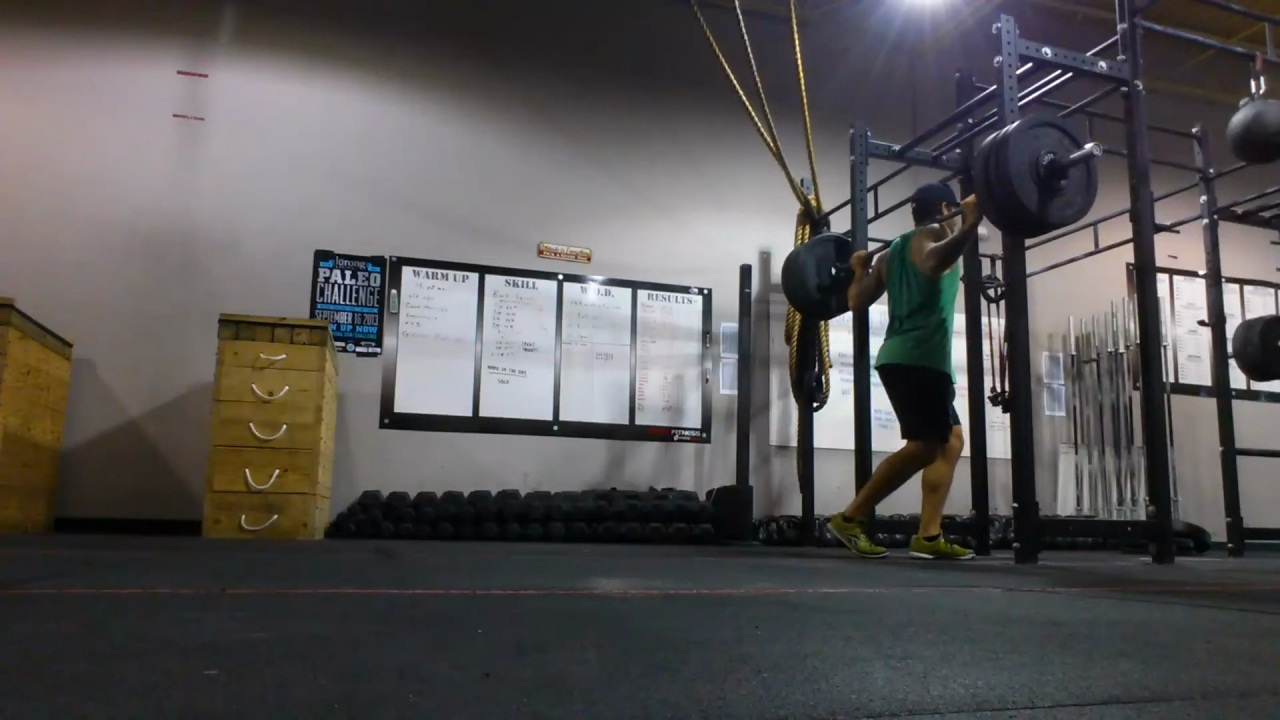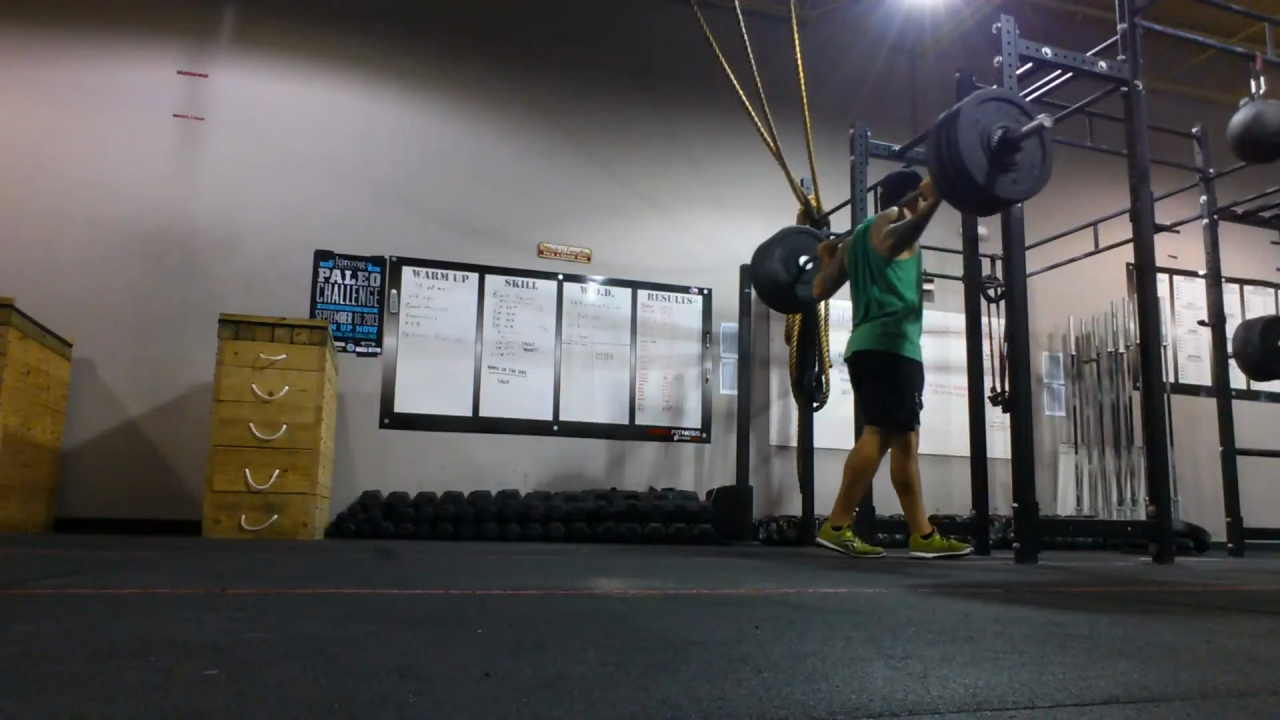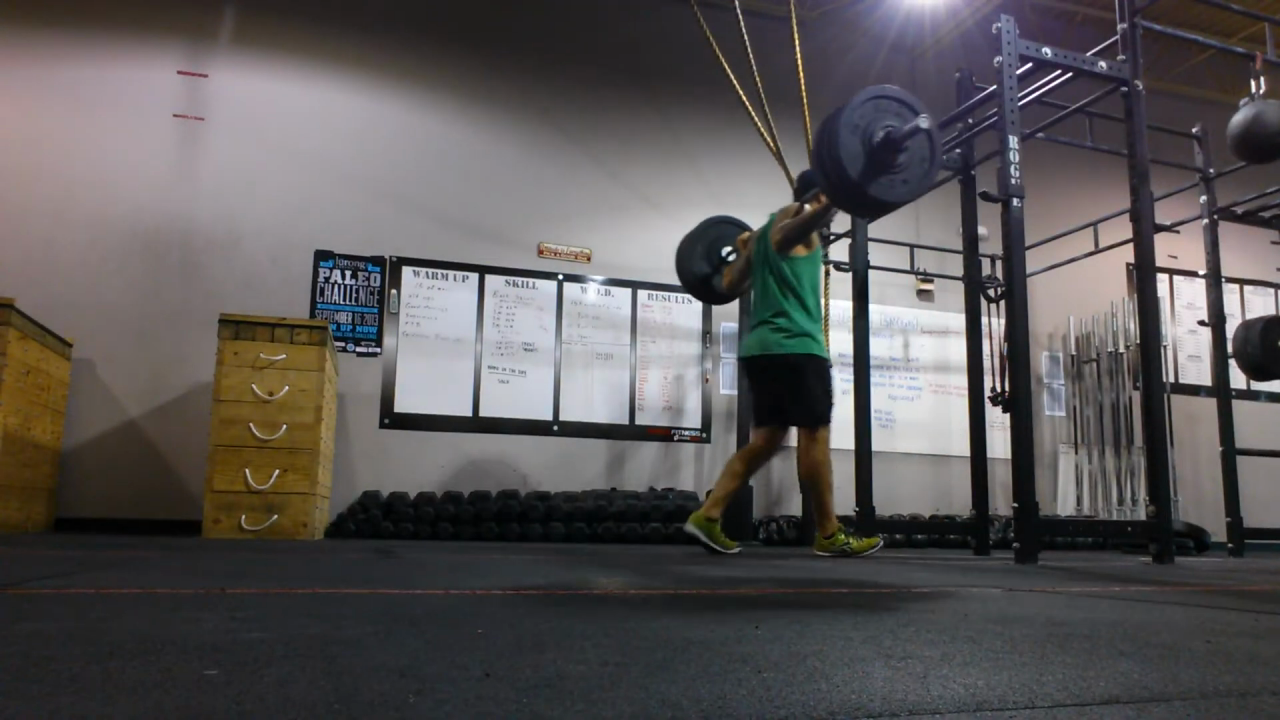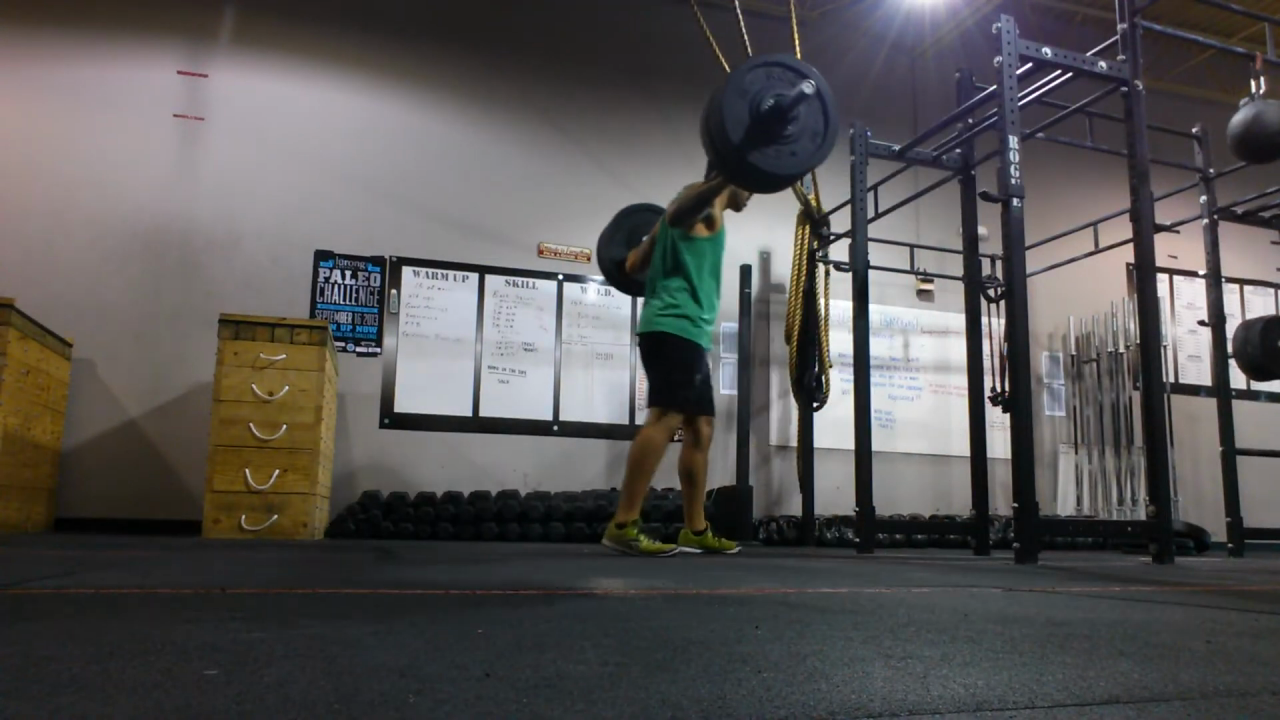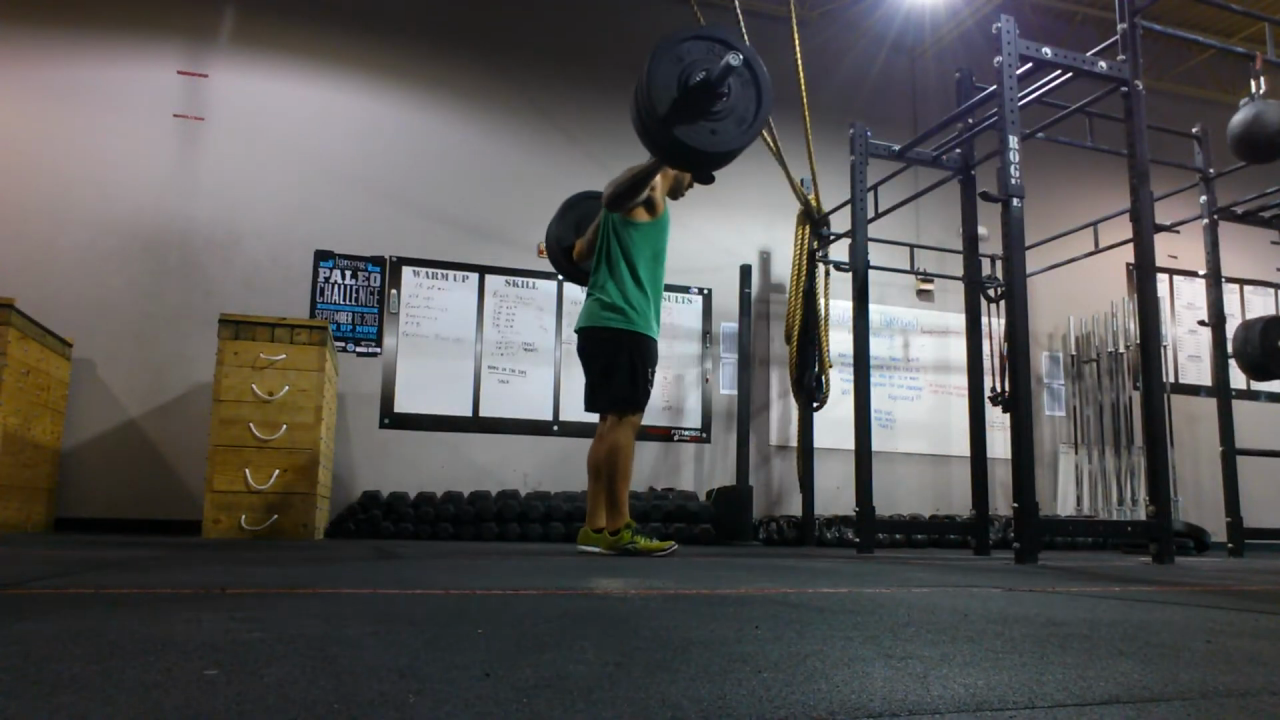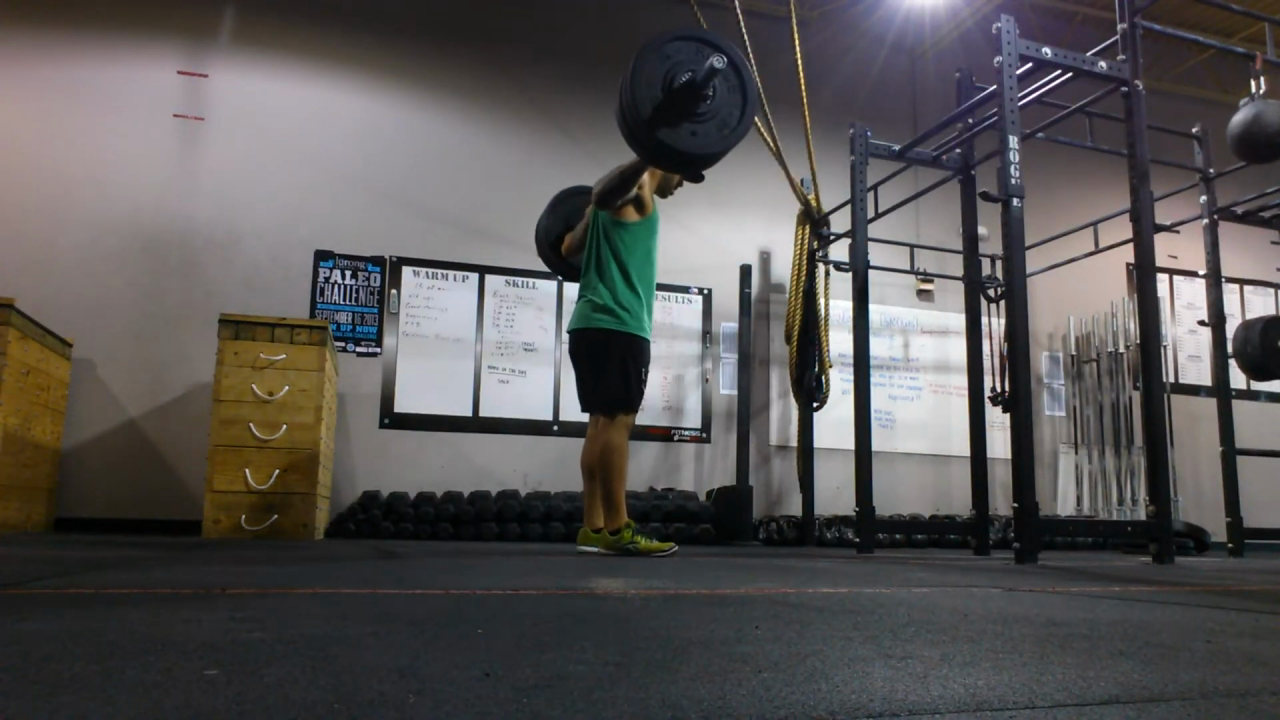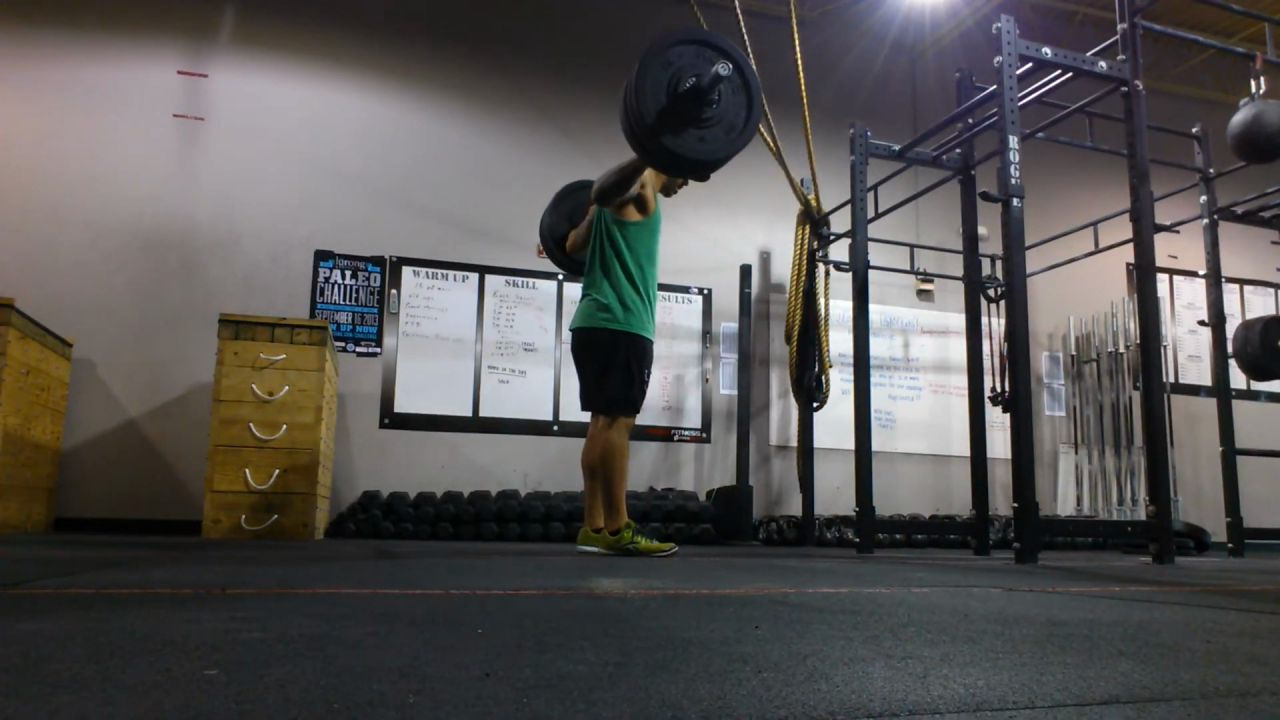
dt=0.7s
person 1, frame 1
left shoulder: (892, 252)
right shoulder: (936, 231)
left elbow: (857, 300)
right elbow: (932, 263)
left wrist: (860, 269)
right wrist: (971, 223)
left hip: (901, 357)
right hip: (920, 358)
left knee: (950, 442)
right knee: (924, 448)
left ankle: (929, 536)
right ankle: (851, 518)
person 1, frame 2
left shoulder: (854, 239)
right shoulder: (896, 218)
left elbow: (821, 289)
right elbow: (891, 243)
left wrist: (827, 258)
right wrist: (932, 203)
left hip: (866, 346)
right hip: (891, 343)
left knee: (904, 439)
right knee: (879, 435)
left ankle: (925, 535)
right ankle: (837, 527)
person 1, frame 3
left shoulder: (765, 229)
right shoulder: (798, 213)
left elbow: (731, 283)
right elbow: (786, 235)
left wrist: (743, 252)
right wrist: (829, 205)
left hip: (762, 346)
right hip: (794, 344)
left knee: (766, 439)
right knee: (814, 436)
left ankle: (708, 516)
right ankle: (829, 534)
person 1, frame 4
left shoulder: (695, 211)
right shoulder: (706, 202)
left elbow: (634, 264)
right elbow: (677, 212)
left wrist: (653, 237)
right wrist: (723, 180)
left hip: (672, 329)
right hip: (678, 328)
left knee: (700, 430)
right knee: (664, 420)
left ankle: (697, 530)
right ankle: (623, 525)
person 1, frame 5
left shoulder: (632, 198)
right shoulder: (648, 185)
left elbow: (581, 252)
right elbow: (613, 195)
left wrist: (597, 225)
right wrist: (662, 158)
left hip: (601, 323)
right hip: (624, 323)
left knee: (612, 423)
right knee: (624, 420)
left ankle: (596, 528)
right ankle: (618, 530)
person 1, frame 6
left shoulder: (620, 195)
right shoulder: (637, 186)
left elbow: (569, 248)
right elbow: (603, 193)
left wrist: (587, 219)
left hip: (596, 323)
right hip: (617, 324)
left knee: (603, 422)
right knee: (617, 421)
left ankle: (594, 529)
right ankle: (618, 530)
person 1, frame 7
left shoulder: (627, 191)
right shoulder: (640, 183)
left elbow: (574, 244)
right elbow: (603, 190)
left wrist: (592, 215)
left hip: (598, 322)
right hip: (619, 324)
left knee: (604, 422)
right knee: (616, 421)
left ankle: (595, 528)
right ankle: (618, 531)
